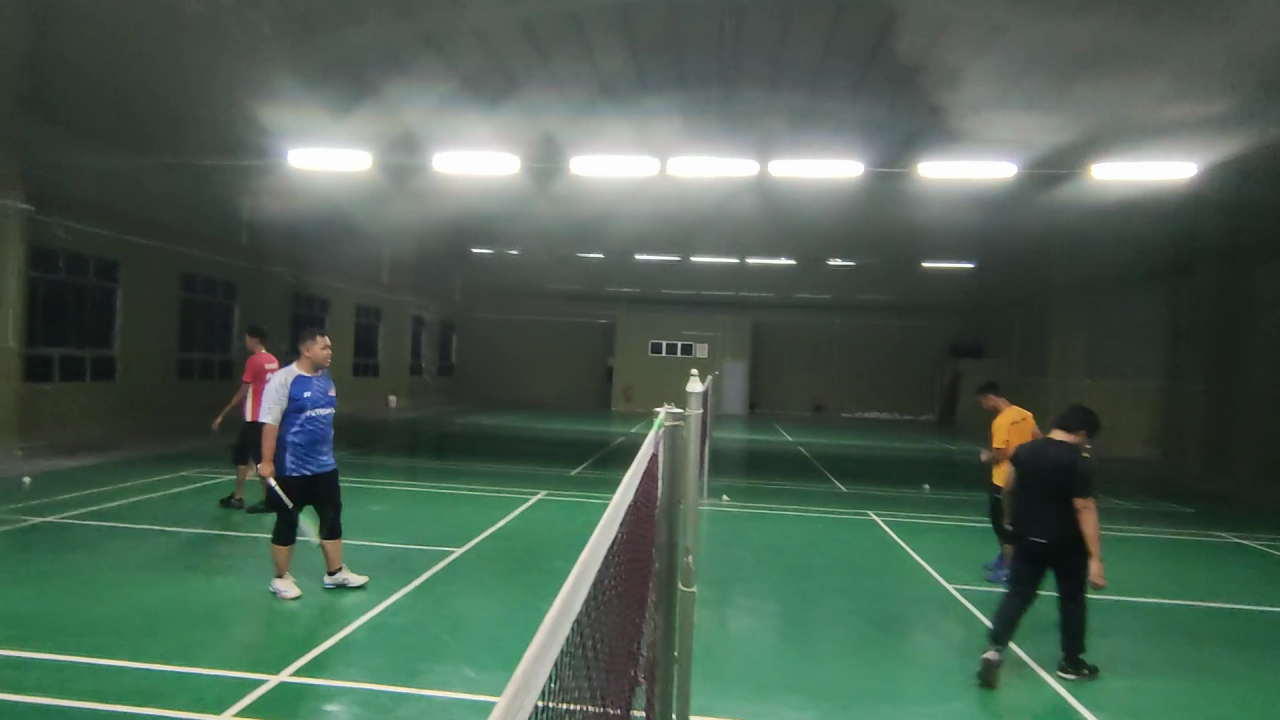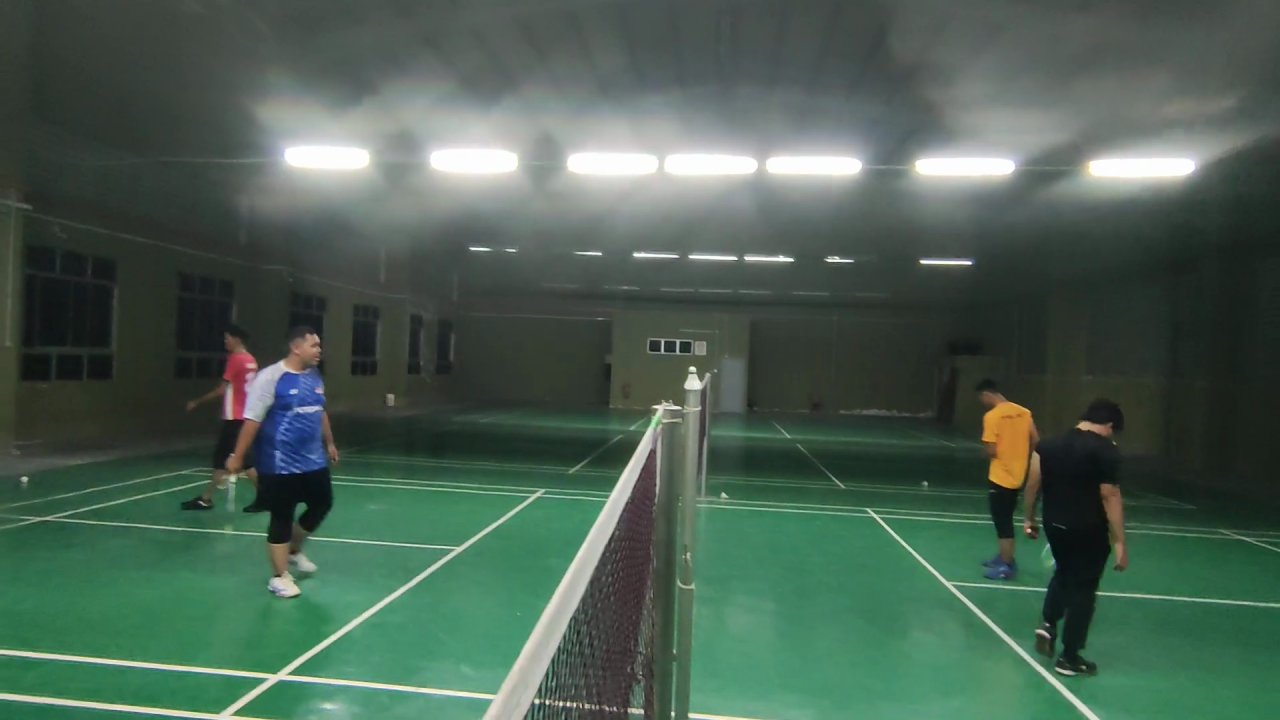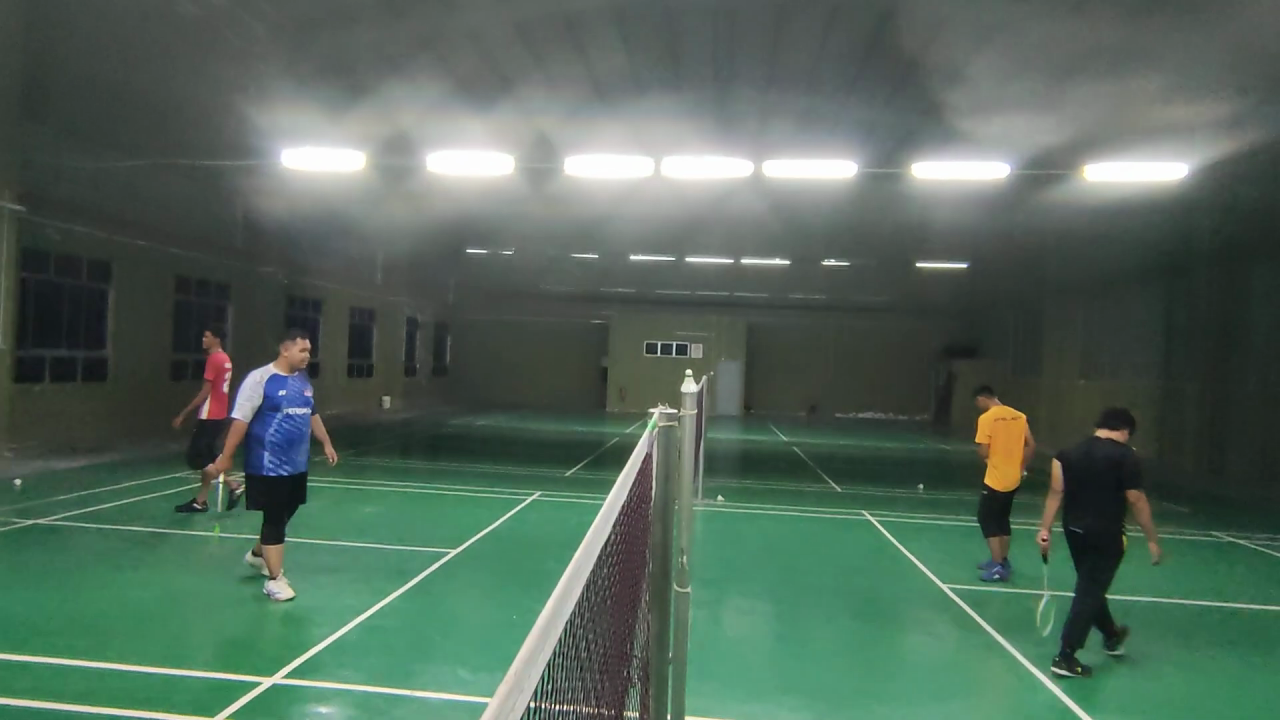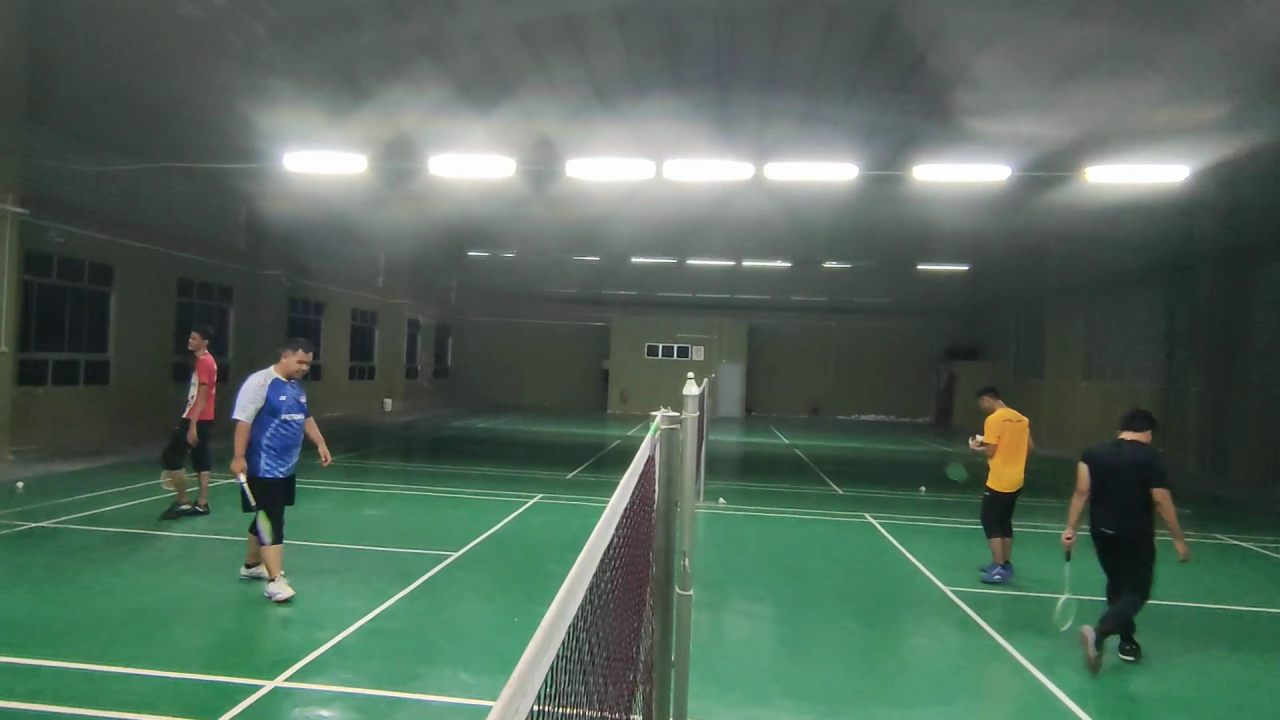
dt=0.2s
person 1, frame 1
left shoulder: (1024, 452)
right shoulder: (1078, 461)
left elbow: (1010, 491)
right elbow: (1085, 509)
left wrist: (1014, 521)
right wrist: (1095, 558)
left hip: (1027, 537)
right hip: (1065, 543)
left knee: (1018, 595)
right knee: (1072, 600)
left ankle: (995, 648)
right ankle: (1071, 661)
person 1, frame 2
left shoulder: (1049, 444)
right shoulder: (1105, 450)
left elbow: (1033, 483)
right elbow: (1110, 496)
left wrist: (1029, 518)
right wrist: (1120, 541)
left hip: (1055, 525)
right hip: (1089, 531)
left knee: (1064, 577)
right knee: (1082, 590)
left ankle: (1047, 625)
right ankle: (1069, 657)
person 1, frame 3
left shoulder: (1069, 453)
right shoulder: (1125, 456)
left elbow: (1056, 492)
right elbow: (1136, 500)
left wrist: (1045, 528)
right wrist: (1152, 540)
left hip: (1075, 530)
right hip: (1106, 535)
left knee: (1091, 585)
right knee: (1089, 593)
left ankle: (1111, 636)
right ankle: (1065, 657)
person 1, frame 4
left shoulder: (1094, 454)
right shoulder: (1150, 457)
left elbow: (1081, 493)
right elbow: (1161, 500)
left wrist: (1070, 528)
right wrist: (1179, 539)
left hip: (1102, 531)
right hip: (1136, 535)
left knee: (1119, 587)
right knee: (1136, 591)
left ankle: (1127, 642)
right ankle: (1098, 631)
person 2, frame 1
left shoulder: (325, 379)
right shoulder: (283, 380)
right elbow: (270, 423)
right wrist: (267, 461)
left hip: (323, 465)
right hip: (291, 468)
left knee: (333, 515)
right knee: (287, 522)
left ankle: (335, 572)
right ankle: (281, 577)
person 2, frame 2
left shoulder: (315, 376)
right shoulder: (270, 378)
right elbow: (252, 420)
left wrist: (329, 443)
right wrist: (237, 456)
left hip: (313, 461)
right hip: (280, 464)
left knee: (322, 505)
right knee: (282, 519)
left ankle: (293, 552)
right ankle: (280, 576)
person 2, frame 3
left shoulder: (303, 379)
right shoulder: (260, 379)
left elbow: (311, 415)
right elbow: (241, 419)
left wrist: (326, 444)
right wrist: (226, 456)
left hip: (297, 464)
right hip: (268, 466)
left knee: (284, 514)
right knee: (274, 519)
left ankle: (258, 553)
right ankle: (275, 579)
person 2, frame 4
left shoulder: (297, 386)
right shoulder: (260, 382)
left elbow: (305, 418)
right elbow: (243, 420)
left wrist: (321, 444)
right wrist: (239, 457)
left hip: (286, 466)
right hip: (264, 467)
left knee: (270, 517)
right knee: (273, 519)
left ankle: (252, 565)
right ankle: (275, 581)
person 3, frame 1
left shoulder: (1001, 422)
right shoulder: (1025, 416)
left elbow: (1000, 455)
right elbow: (1038, 438)
left wrist: (987, 458)
left hip: (1006, 482)
left knee: (1004, 523)
right knee: (999, 519)
left ankle: (1009, 568)
right ankle: (1005, 559)
person 3, frame 2
left shoulder: (991, 416)
right shoulder: (1023, 412)
left elbow: (991, 451)
right elbow: (1035, 440)
right wrist: (1031, 462)
left hip: (1001, 477)
right hip: (1016, 475)
left knee: (1002, 520)
right knee: (1005, 518)
left ankle: (1007, 566)
right ankle: (1005, 556)
person 3, frame 3
left shoulder: (986, 418)
right shoulder: (1019, 416)
left elbow: (983, 452)
right elbow: (1030, 445)
left wrist: (988, 454)
right wrist: (1022, 467)
left hip: (996, 479)
right hip: (1013, 478)
left knee: (986, 519)
right knee: (1002, 520)
left ankle: (999, 567)
right ankle: (1002, 561)
person 3, frame 4
left shoulder: (993, 419)
right shoulder: (1022, 419)
left elbow: (990, 451)
right elbow: (1029, 447)
left wrist: (976, 447)
left hip: (999, 481)
right hip: (1016, 480)
left knee: (989, 521)
right knee: (1004, 522)
left ankle: (999, 568)
right ankle: (1005, 564)
person 4, frame 1
left shoulder: (254, 361)
right shoulder: (273, 361)
left elbow: (242, 393)
left wrist: (221, 415)
left hip: (254, 418)
left knee: (261, 458)
right knee: (240, 453)
right ankle: (237, 497)
person 4, frame 2
left shoulder: (235, 360)
right shoulder: (251, 361)
left elbow: (221, 390)
left wrist: (196, 402)
left hip: (234, 418)
right hip: (242, 416)
right knee: (220, 457)
right ankle: (205, 499)
person 4, frame 3
left shoulder: (214, 359)
right shoulder: (224, 359)
left elbow: (205, 393)
left wrist: (183, 414)
left hip: (209, 417)
right hip: (219, 416)
left knee: (196, 458)
right knee: (206, 457)
left ankle: (233, 487)
right ankle: (201, 501)
person 4, frame 4
left shoulder: (203, 361)
right shoulder: (206, 360)
left elbow: (201, 396)
left wrist: (192, 425)
left hip: (196, 419)
right hip: (202, 419)
left knee: (171, 457)
right knee: (201, 460)
left ankle: (182, 502)
right ankle: (201, 504)
